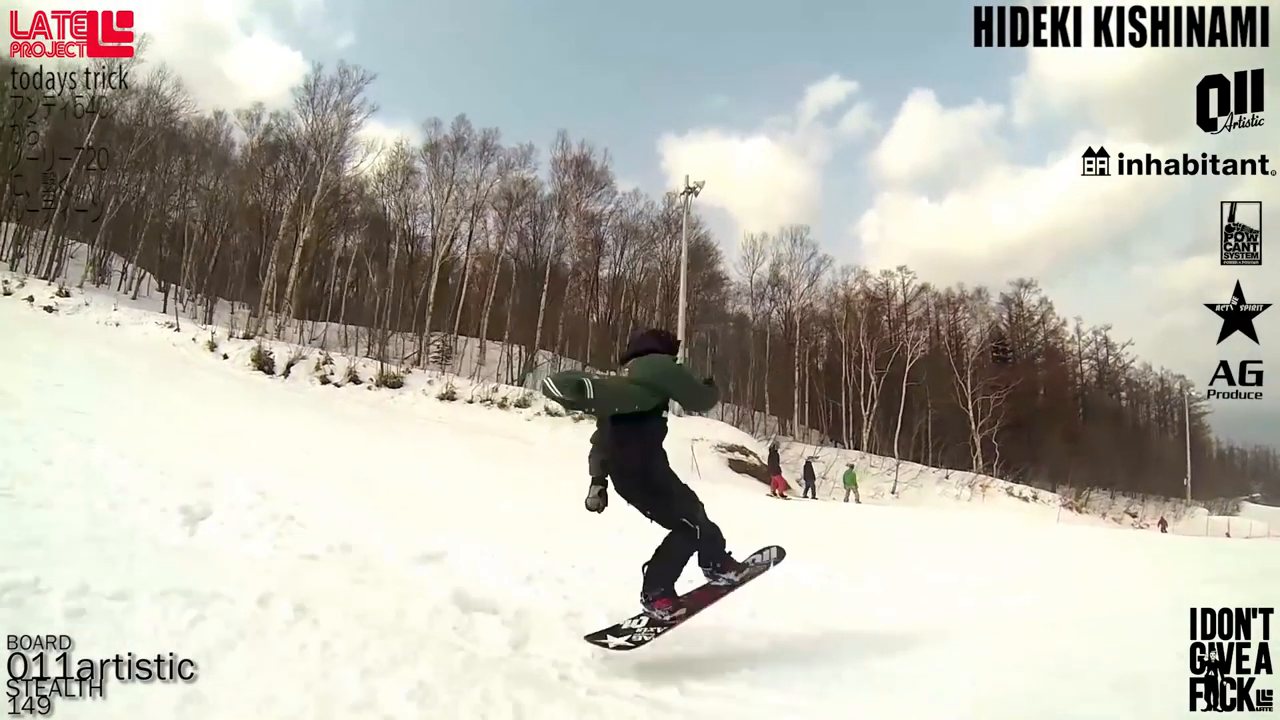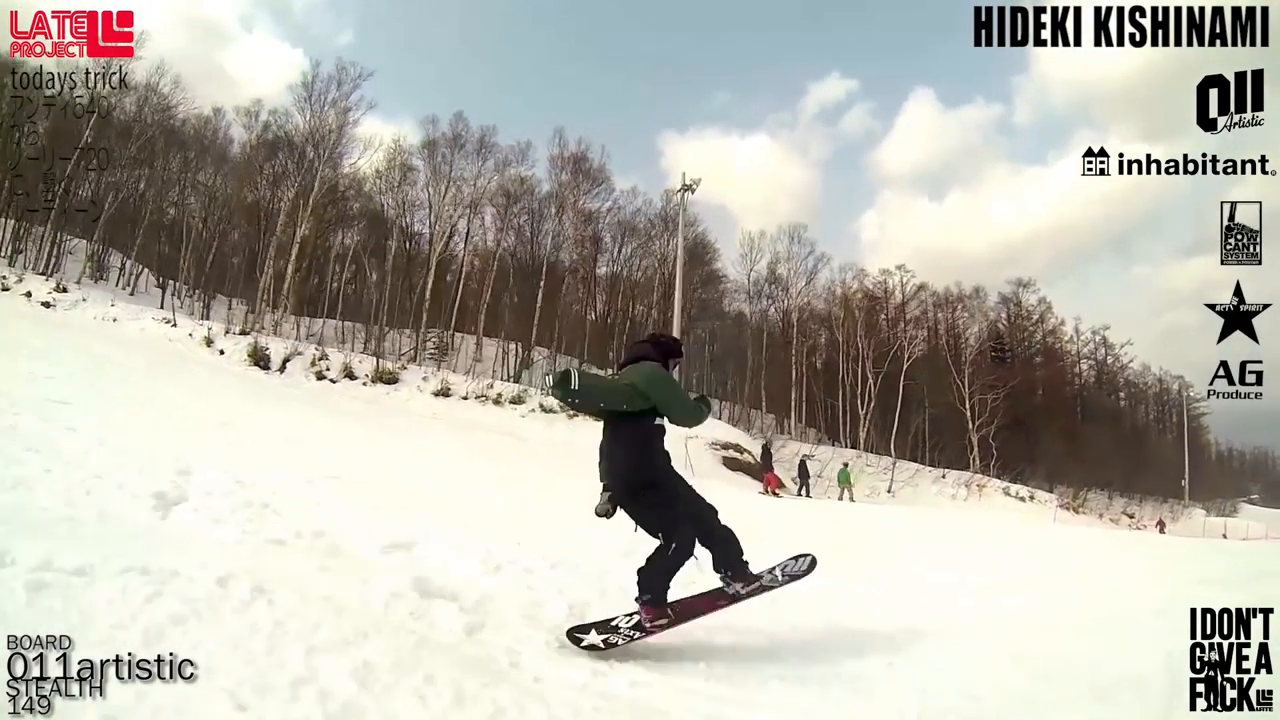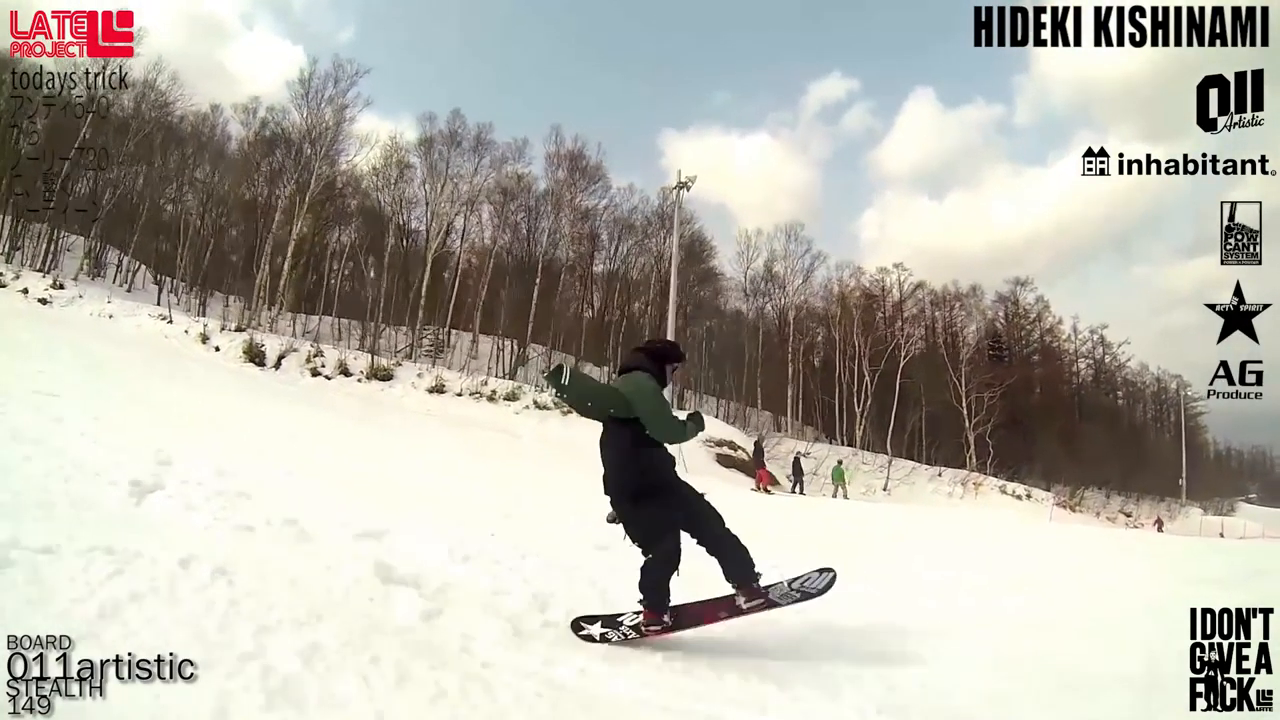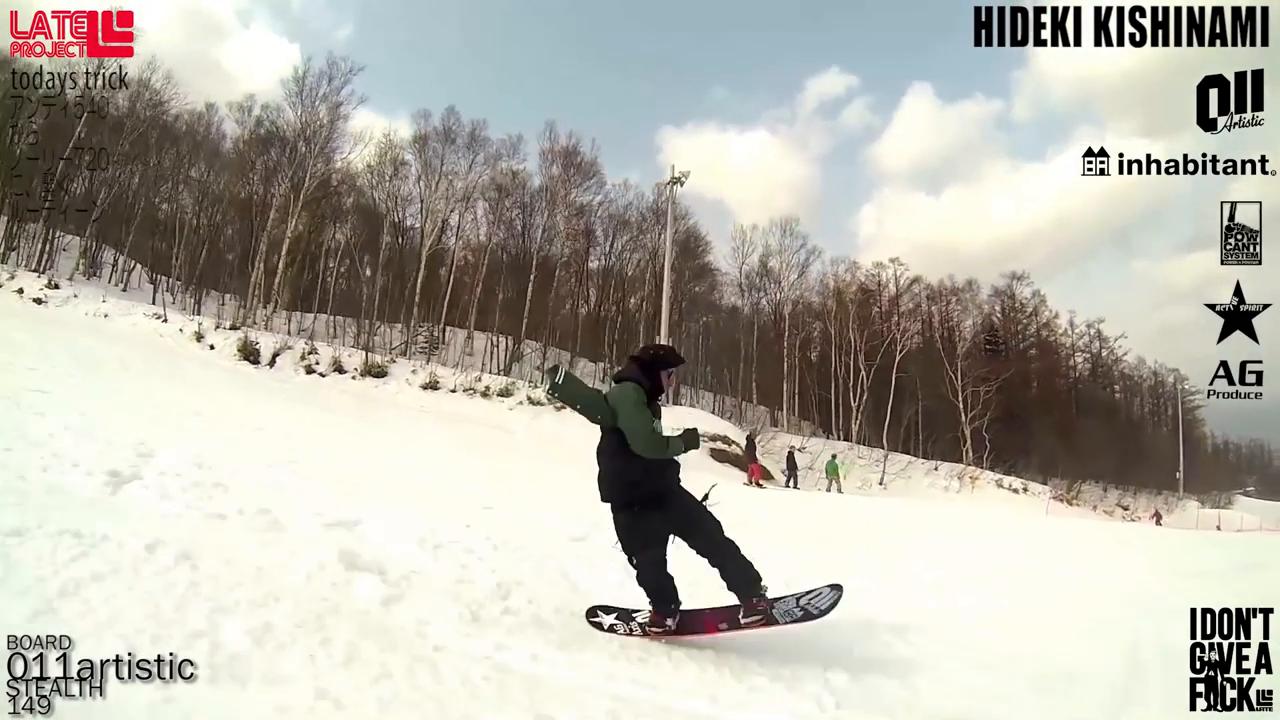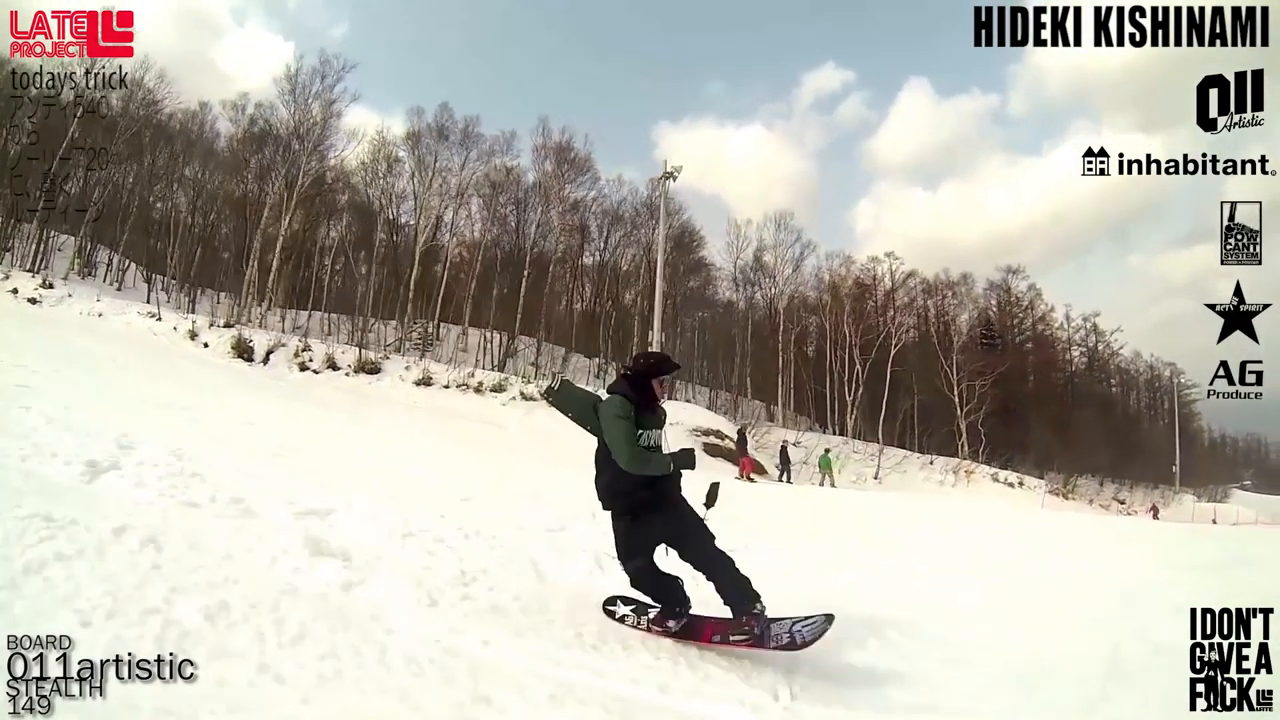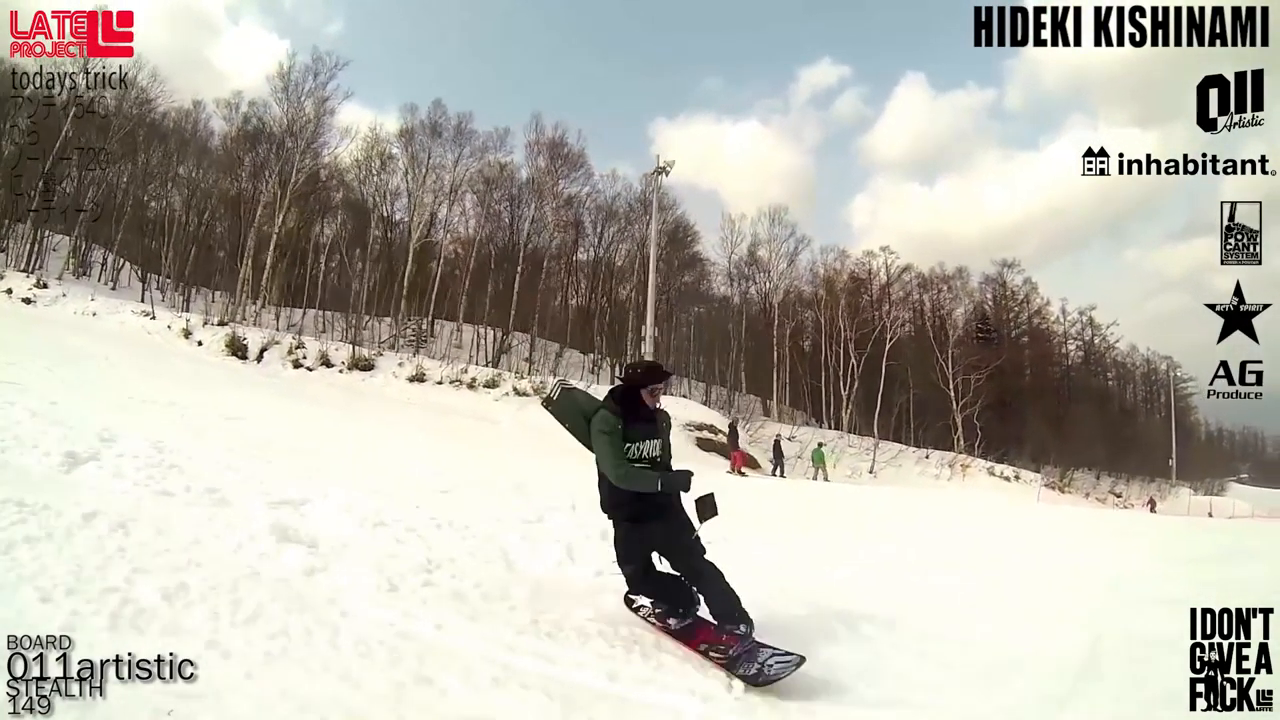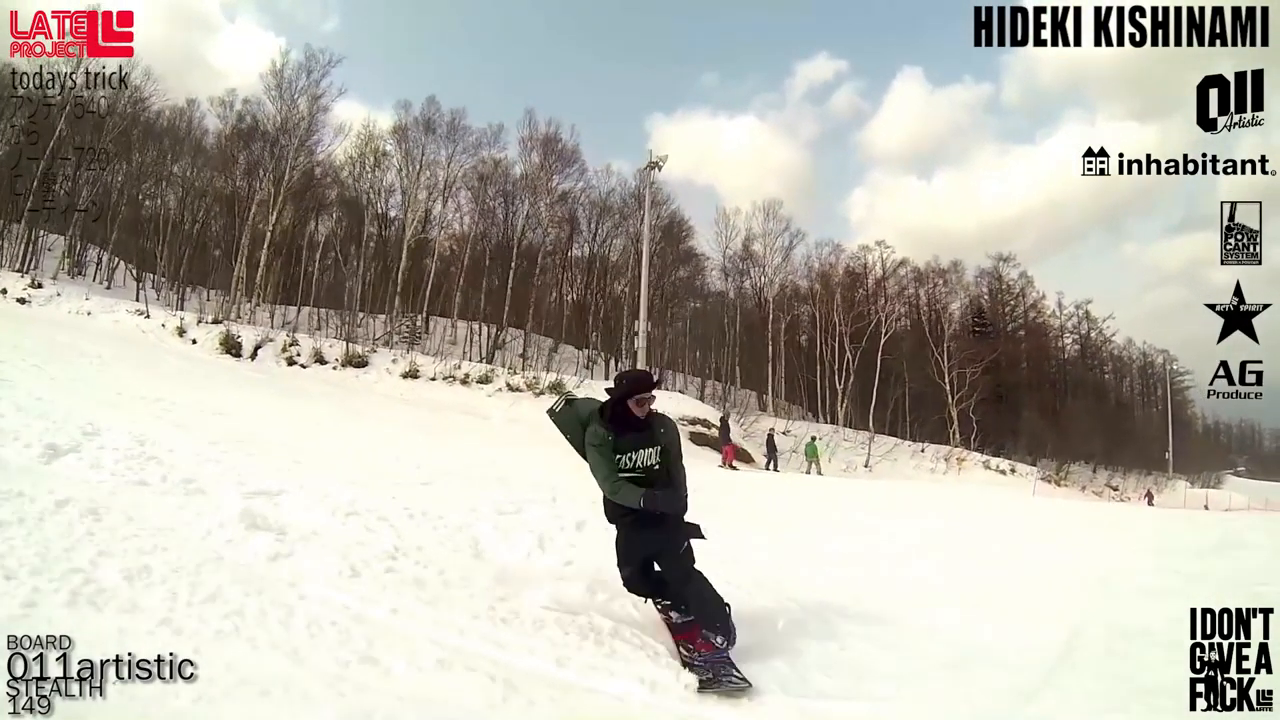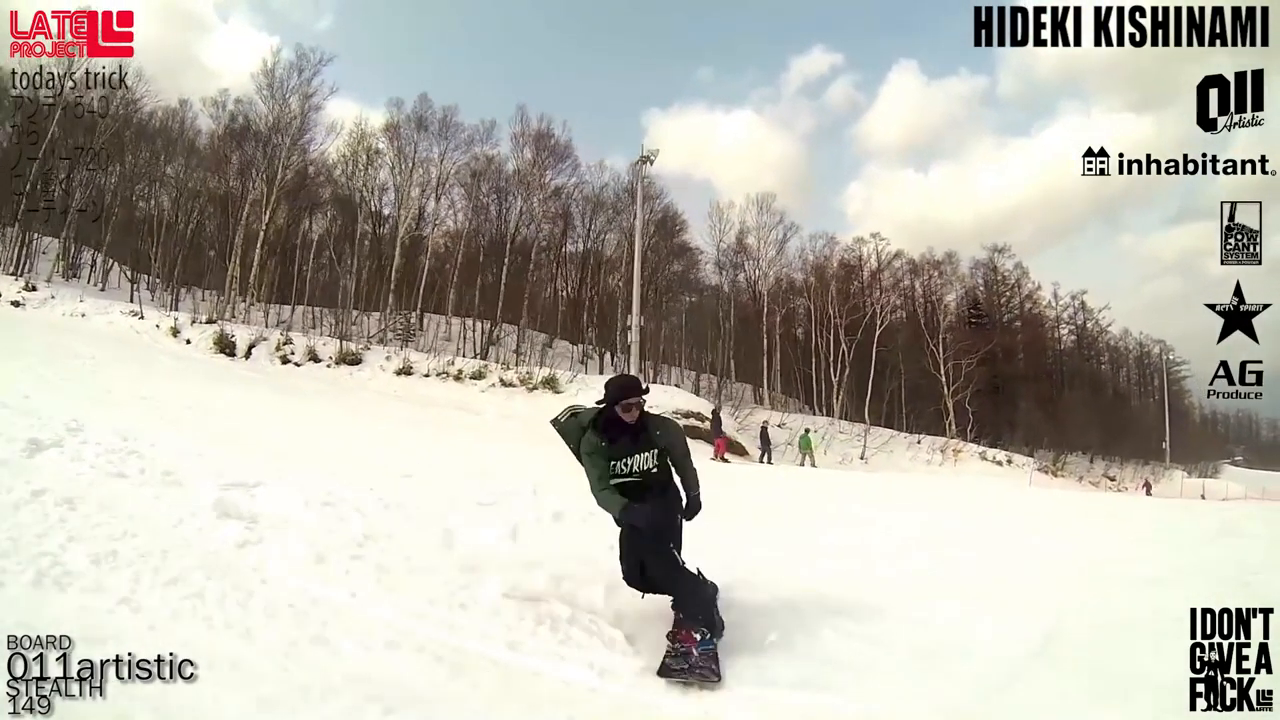
dt=0.1s
person 1, frame 1
left shoulder: (622, 377)
right shoulder: (658, 364)
left elbow: (600, 438)
right elbow: (700, 401)
left wrist: (597, 482)
right wrist: (709, 389)
left hip: (622, 471)
right hip: (644, 469)
left knee: (690, 514)
right knee: (691, 523)
left ankle: (717, 565)
right ankle: (657, 592)
person 1, frame 2
left shoulder: (622, 380)
right shoulder: (650, 372)
left elbow: (610, 440)
right elbow: (686, 415)
left wrist: (608, 488)
right wrist: (702, 406)
left hip: (621, 477)
right hip: (642, 474)
left knee: (703, 518)
right knee: (681, 536)
left ankle: (734, 572)
right ankle: (651, 598)
person 1, frame 3
left shoulder: (637, 388)
right shoulder: (641, 384)
right elbow: (666, 429)
left wrist: (618, 502)
right wrist: (693, 424)
left hip: (662, 480)
right hip: (632, 490)
left knee: (712, 528)
right knee: (664, 554)
left ankle: (746, 582)
right ankle: (656, 605)
person 1, frame 4
left shoulder: (642, 399)
right shoulder: (628, 394)
right elbow: (646, 444)
right wrist: (683, 442)
left hip: (662, 488)
right hip: (629, 500)
left knee: (711, 538)
right knee: (648, 563)
left ankle: (751, 594)
right ankle: (663, 608)
person 1, frame 5
left shoulder: (655, 412)
right shoulder: (615, 407)
right elbow: (629, 458)
right wrist: (675, 462)
left hip: (664, 498)
right hip: (626, 509)
left knee: (703, 551)
right knee: (639, 571)
left ankle: (749, 608)
right ankle: (674, 607)
person 1, frame 6
left shoulder: (660, 420)
right shoulder: (605, 421)
right elbow: (617, 472)
right wrist: (666, 480)
left hip: (664, 506)
right hip: (627, 515)
left knee: (692, 563)
right knee: (636, 576)
left ankle: (735, 622)
right ankle: (679, 605)
person 1, frame 7
left shoulder: (662, 426)
right shoulder: (598, 434)
right elbow: (609, 483)
left wrist: (679, 501)
right wrist: (649, 499)
left hip: (666, 511)
right hip: (630, 518)
left knee: (678, 569)
right knee: (634, 578)
left ankle: (719, 629)
right ankle: (685, 600)
person 1, frame 8
left shoulder: (662, 428)
right shoulder: (594, 440)
left elbow: (683, 462)
right elbow: (601, 491)
left wrist: (693, 497)
right wrist: (629, 512)
left hip: (662, 506)
right hip: (631, 515)
left knee: (662, 565)
right knee: (635, 575)
left ankle: (704, 621)
right ankle: (695, 590)
